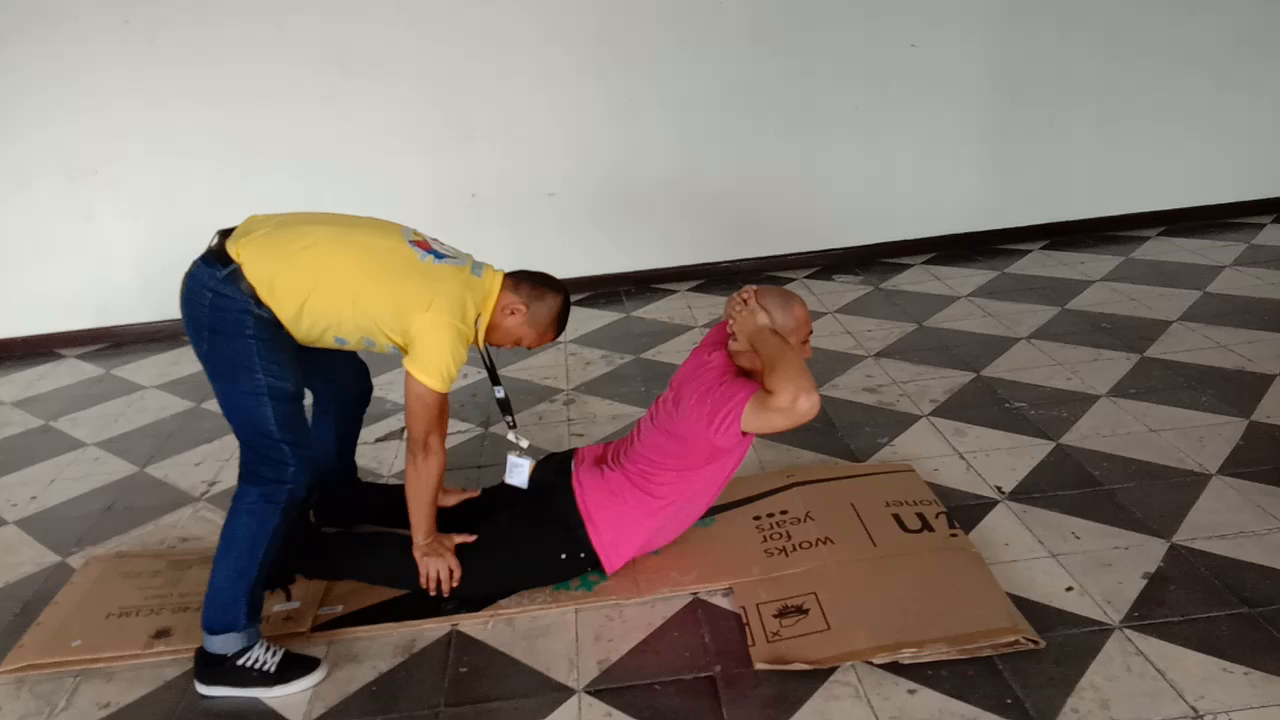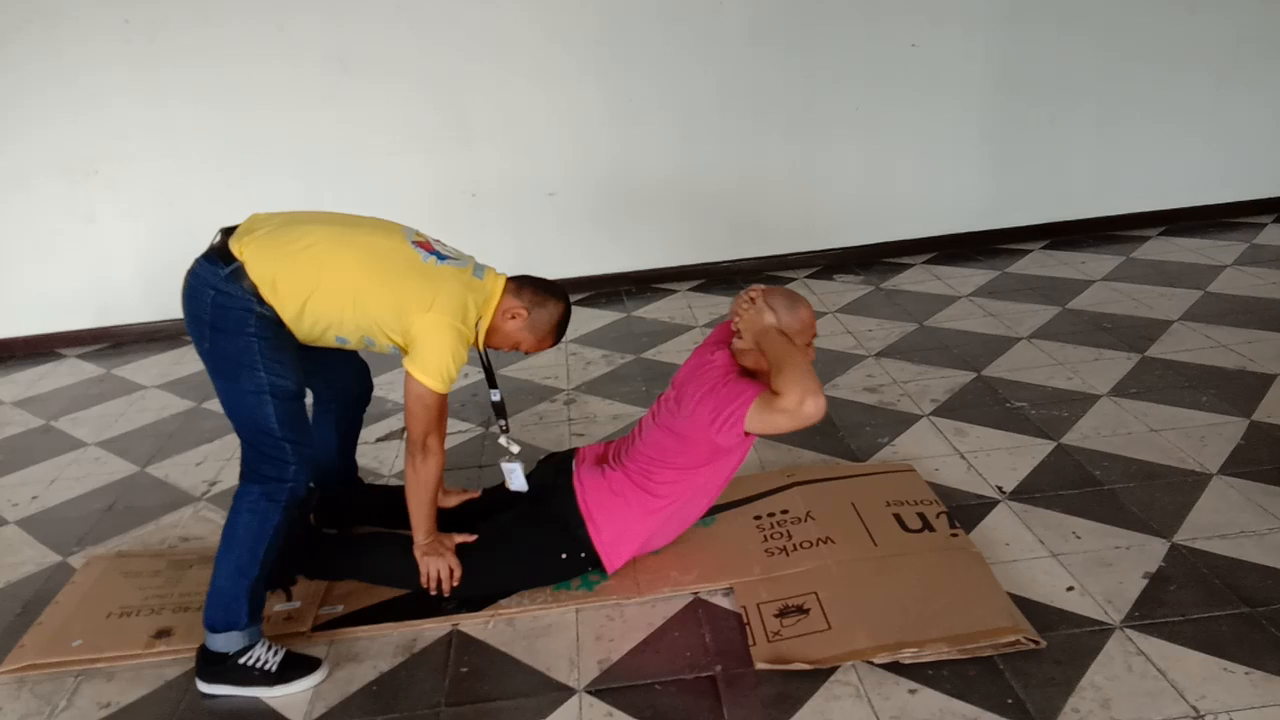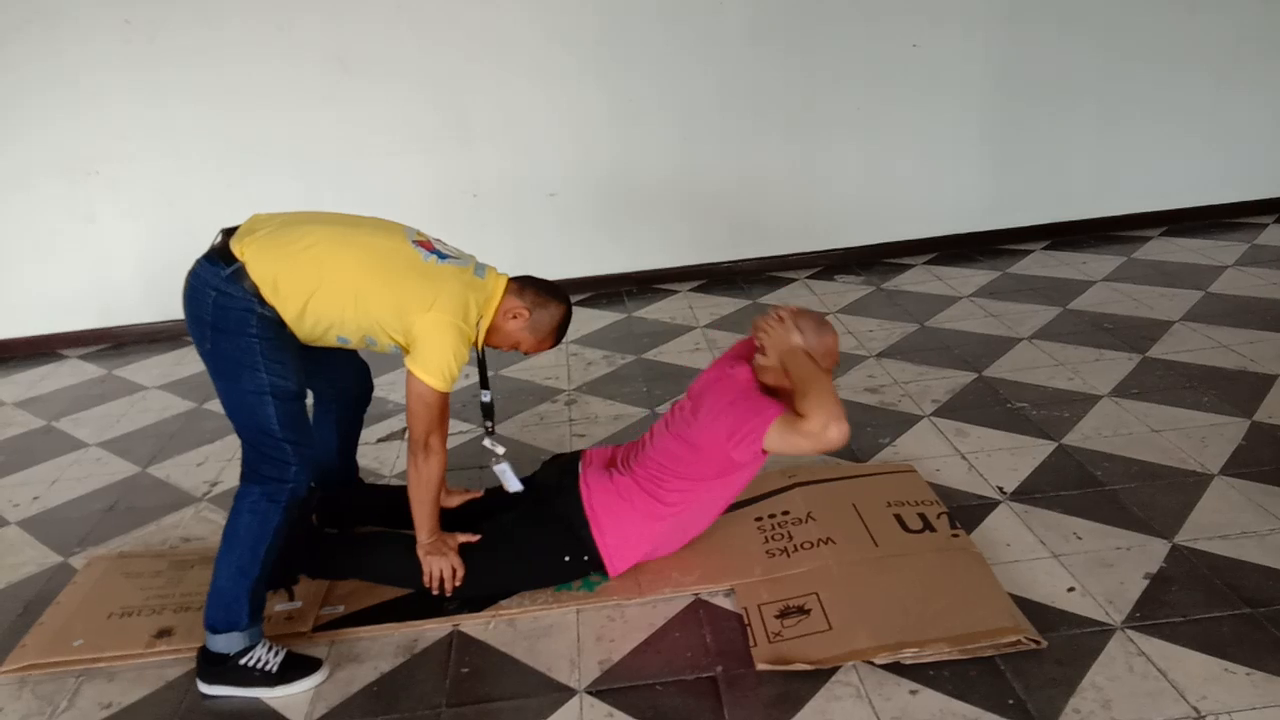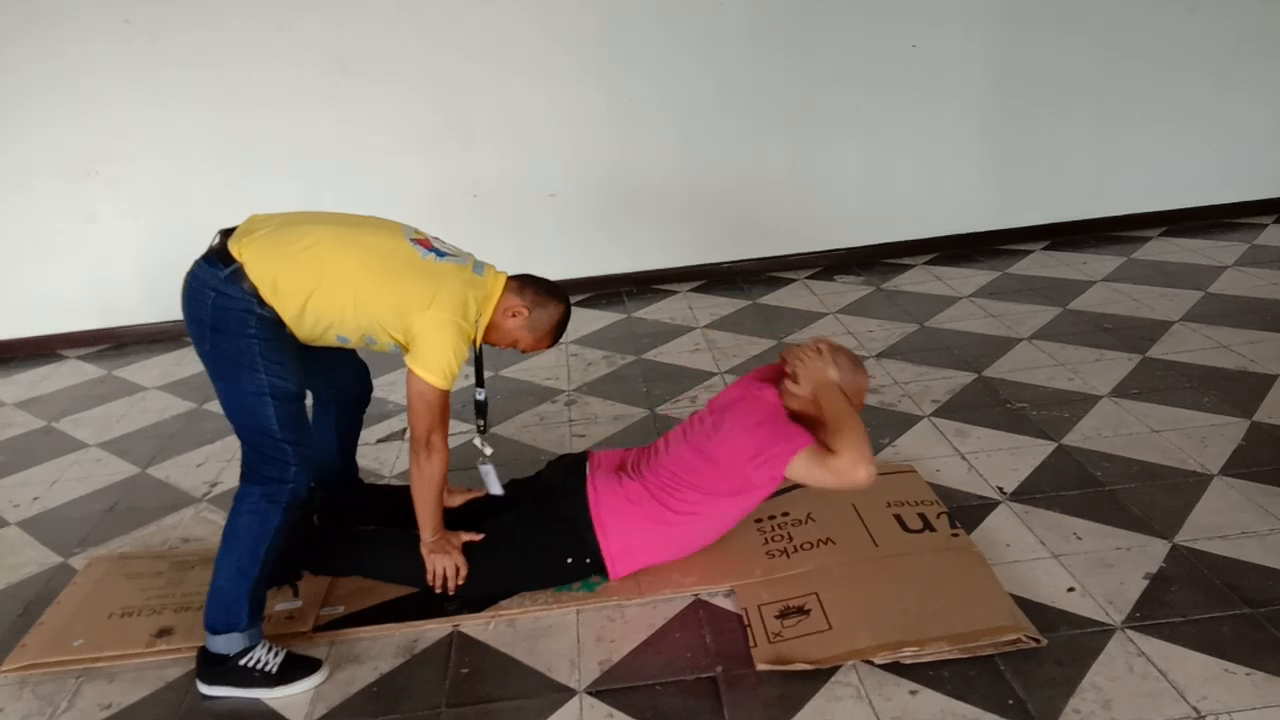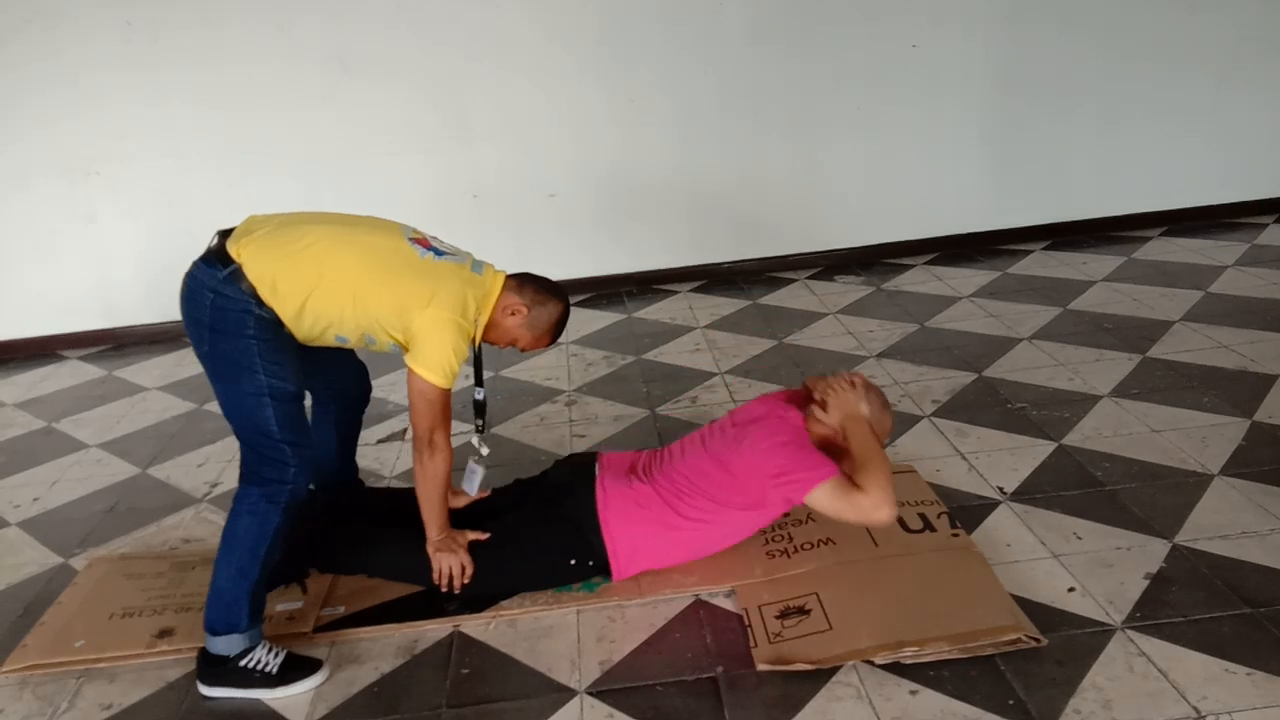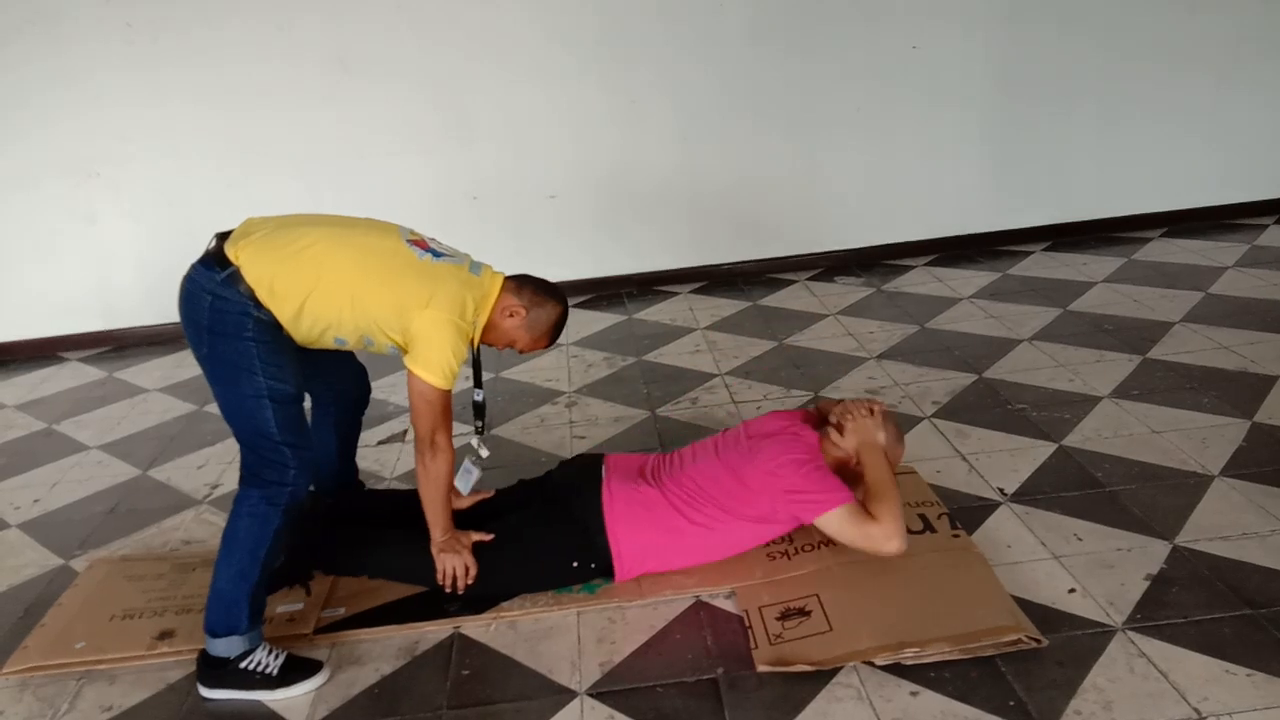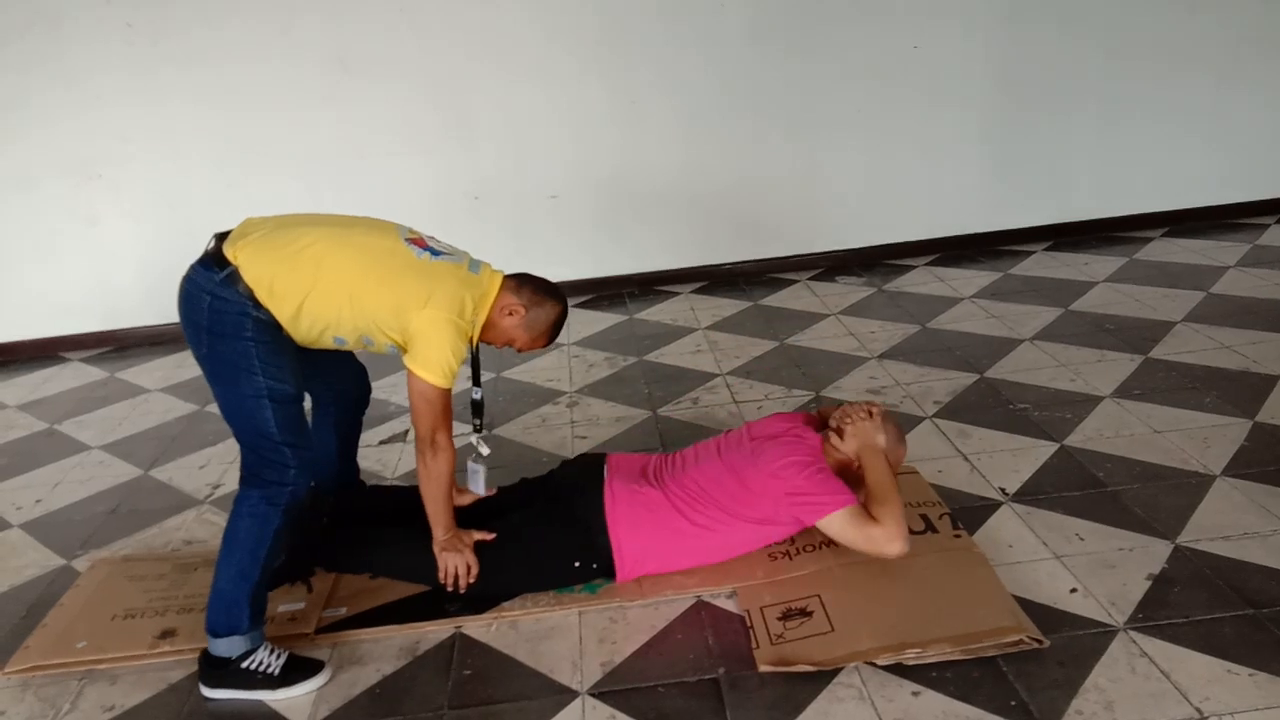
dt=0.1s
person 1, frame 1
left shoulder: (721, 347)
right shoulder: (723, 397)
right elbow: (801, 402)
right wrist: (763, 330)
left hip: (572, 479)
right hip: (577, 532)
left knee: (446, 518)
left ankle: (325, 501)
right ankle: (297, 552)
person 1, frame 2
left shoulder: (724, 346)
right shoulder: (727, 394)
right elbow: (807, 404)
right wrist: (770, 330)
left hip: (572, 479)
right hip: (577, 533)
left knee: (445, 519)
left ankle: (322, 503)
right ankle: (296, 552)
person 1, frame 3
left shoulder: (741, 365)
right shoulder: (743, 411)
left elbow: (766, 343)
right elbow: (830, 429)
right wrist: (794, 352)
left hip: (574, 481)
right hip: (576, 536)
left knee: (447, 516)
left ankle: (322, 505)
right ankle: (298, 552)
person 1, frame 4
left shoulder: (765, 385)
right shoulder: (767, 432)
left elbow: (796, 372)
right elbow: (857, 467)
right wrist: (827, 385)
left hip: (584, 483)
right hip: (587, 540)
left knee: (454, 518)
left ankle: (325, 505)
right ankle: (305, 548)
person 1, frame 5
left shoulder: (784, 408)
right shoulder: (789, 454)
left elbow: (807, 393)
right elbow: (877, 507)
left wrist: (827, 394)
right wrist: (854, 425)
left hip: (588, 481)
right hip: (586, 537)
left knee: (455, 521)
left ankle: (320, 510)
right ankle: (305, 546)
person 1, frame 6
left shoulder: (797, 422)
right shoulder: (801, 470)
right elbow: (888, 536)
left wrist: (841, 419)
right wrist: (870, 449)
left hip: (595, 482)
right hip: (593, 539)
left knee: (457, 521)
left ankle: (322, 512)
right ankle: (309, 547)
person 1, frame 7
left shoulder: (797, 428)
right shoulder: (804, 475)
right elbow: (888, 539)
right wrist: (869, 454)
left hip: (596, 483)
right hip: (599, 544)
left knee: (467, 524)
left ankle: (331, 509)
right ankle: (311, 547)
person 2, frame 1
left shoulder: (468, 282)
right shoulder: (447, 320)
left elbow: (432, 405)
right elbow: (424, 443)
left wrist: (436, 491)
right wrist: (425, 541)
left hip: (256, 264)
right hip: (230, 301)
left knee: (346, 386)
right knee: (280, 471)
right ankle: (227, 649)
person 2, frame 2
left shoulder: (469, 283)
right shoulder: (447, 321)
left elbow: (432, 406)
right elbow: (424, 444)
left wrist: (436, 491)
right wrist: (426, 541)
left hip: (256, 266)
right hip: (232, 298)
left knee: (346, 384)
right knee: (282, 468)
right ankle: (229, 647)
person 2, frame 3
left shoulder: (470, 283)
right shoulder: (449, 320)
left elbow: (432, 405)
right elbow: (426, 443)
left wrist: (437, 492)
right wrist: (429, 540)
left hip: (256, 266)
right hip: (233, 300)
left knee: (346, 385)
right knee: (283, 469)
right ankle: (229, 649)
person 2, frame 4
left shoulder: (468, 282)
right shoulder: (448, 318)
left elbow: (432, 404)
right elbow: (428, 441)
left wrist: (438, 490)
right wrist: (433, 538)
left hip: (254, 267)
right hip: (233, 300)
left knee: (345, 386)
right knee: (283, 469)
right ankle: (229, 650)
person 2, frame 5
left shoulder: (467, 281)
right shoulder: (448, 317)
left elbow: (435, 402)
right elbow: (430, 440)
left wrist: (441, 491)
right wrist: (439, 537)
left hip: (253, 267)
right hip: (231, 302)
left knee: (344, 387)
right knee: (282, 469)
right ankle: (229, 650)
person 2, frame 6
left shoulder: (466, 283)
right shoulder: (446, 318)
left elbow: (436, 402)
right elbow: (432, 441)
left wrist: (443, 492)
right wrist: (443, 538)
left hip: (250, 272)
right hip: (231, 304)
left knee: (344, 389)
right knee: (283, 471)
right ankle: (229, 651)
person 2, frame 7
left shoulder: (465, 279)
right shoulder: (446, 316)
left elbow: (437, 402)
right elbow: (432, 441)
left wrist: (447, 493)
right wrist: (444, 536)
left hip: (252, 269)
right hip: (229, 304)
left knee: (345, 389)
right knee: (282, 471)
right ankle: (230, 652)
